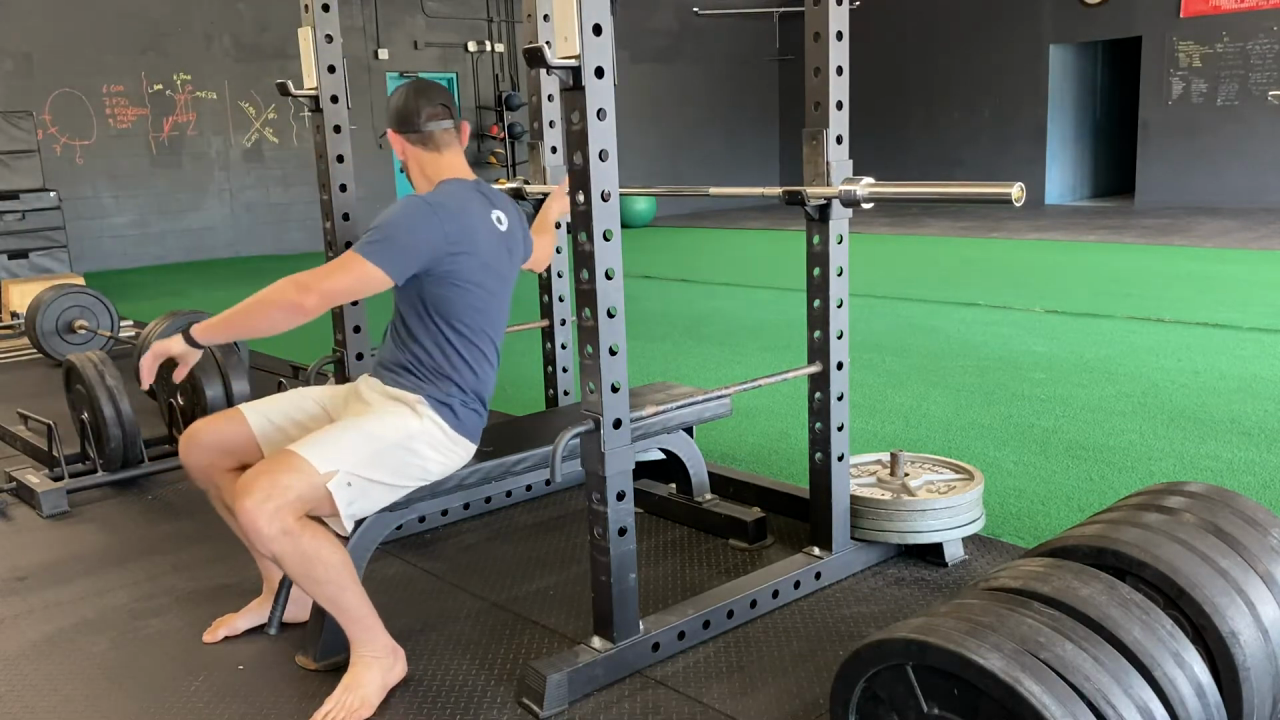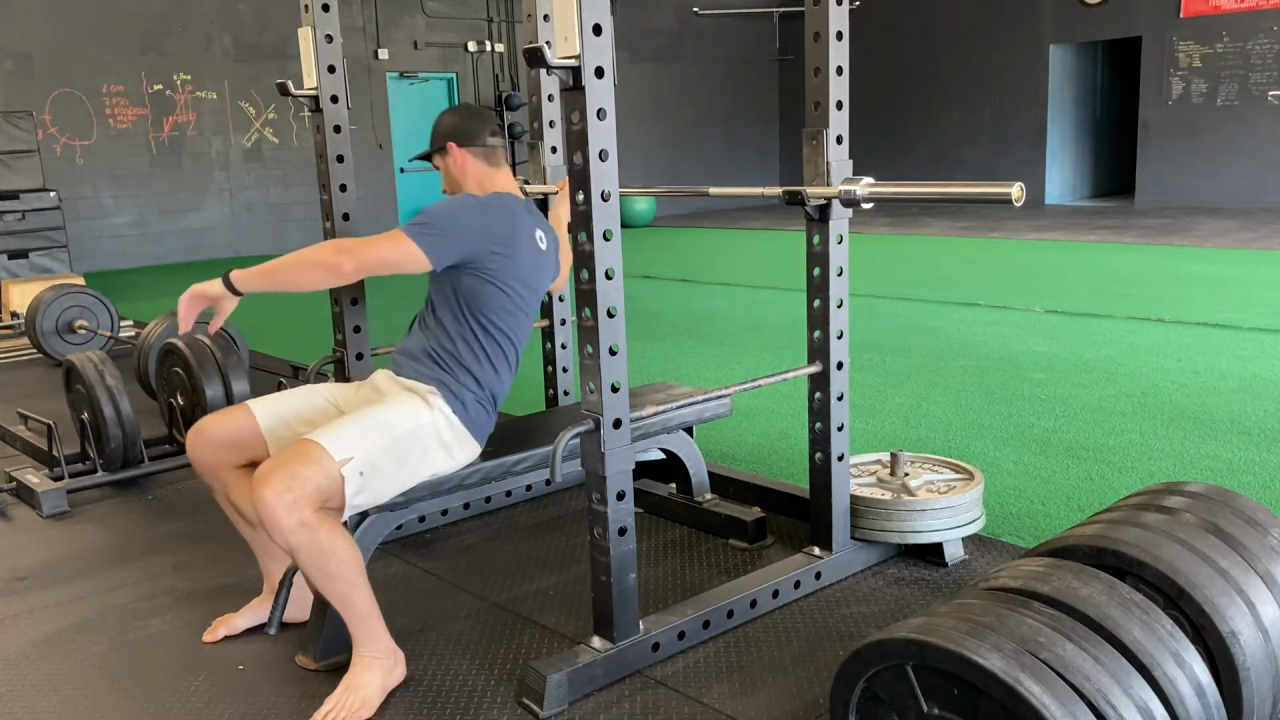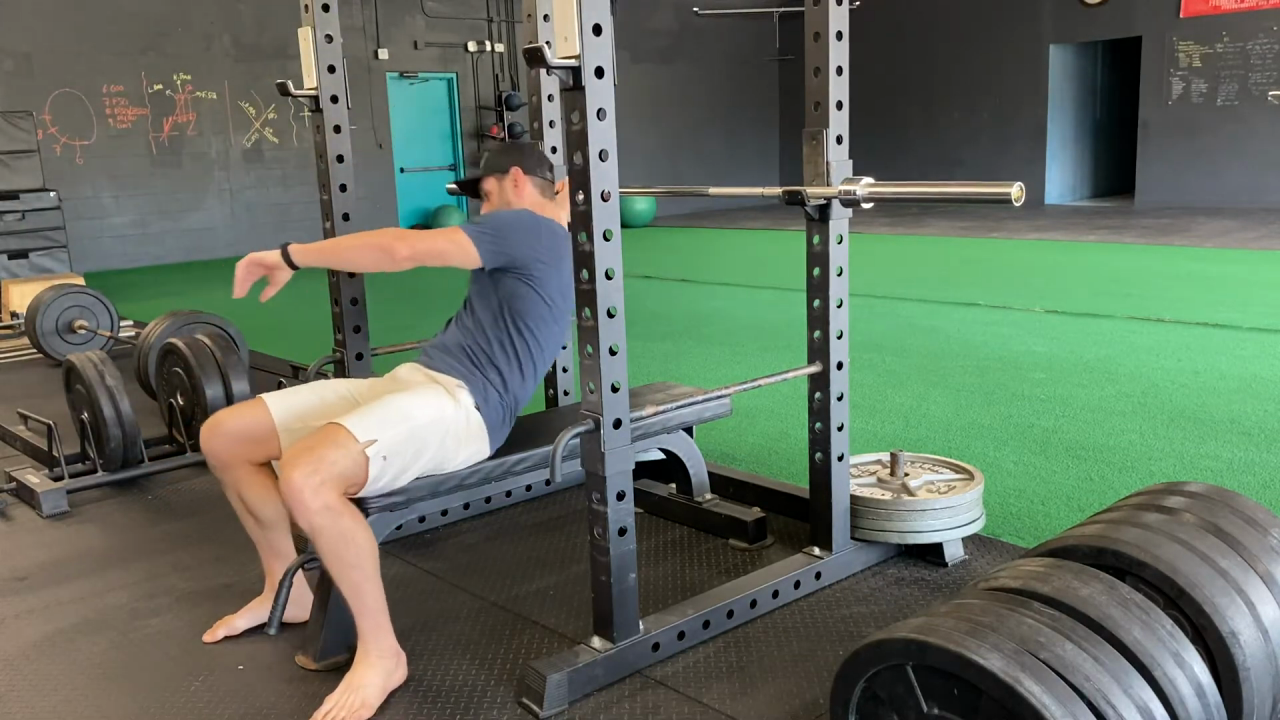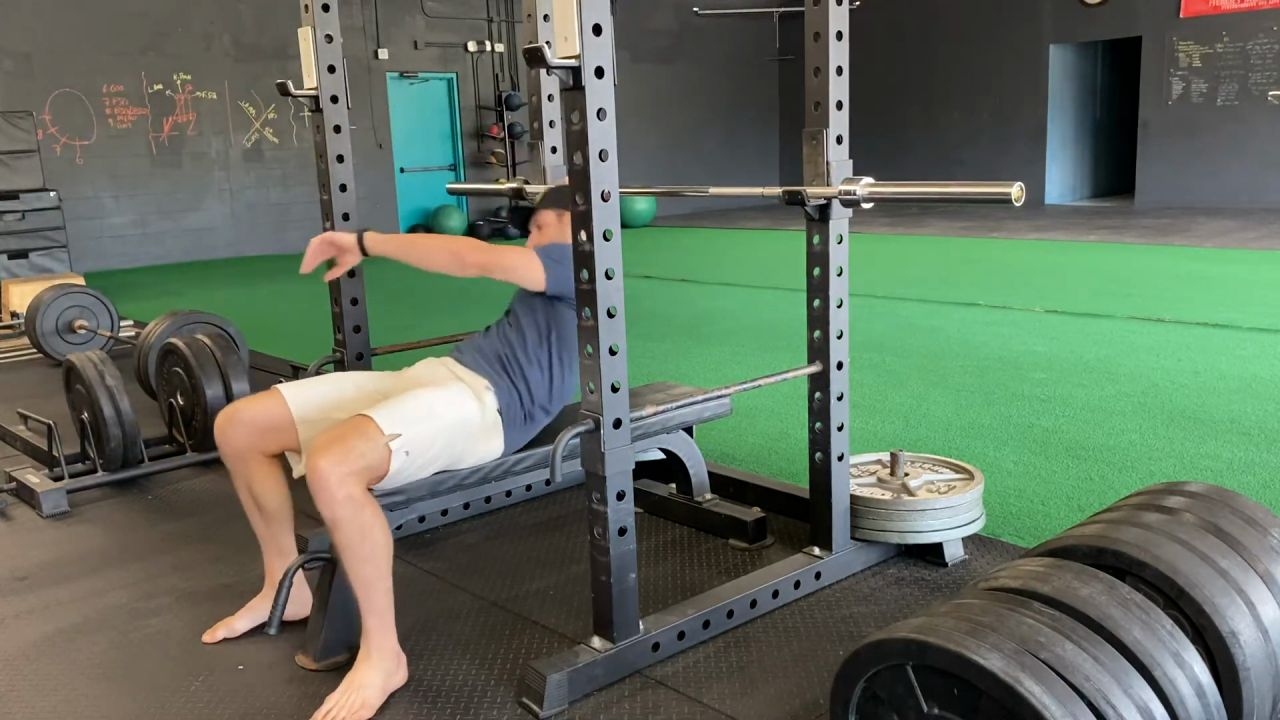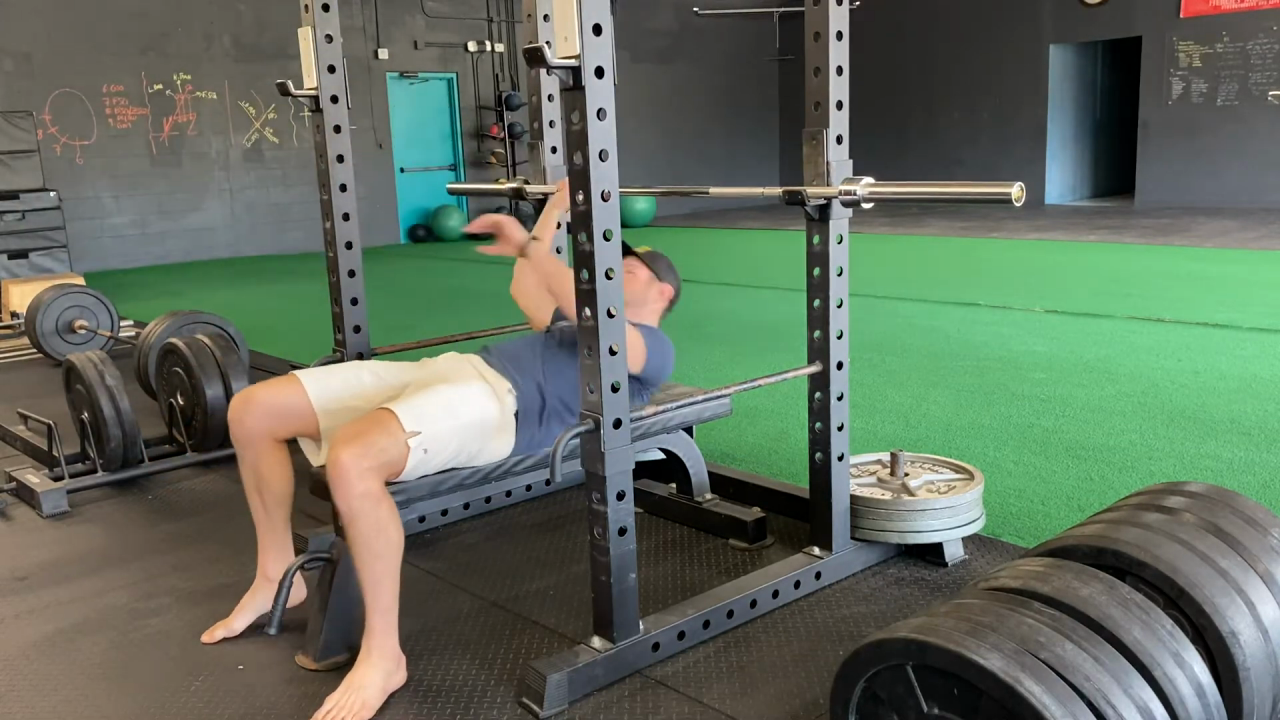
dt=0.3s
person 1, frame 1
left shoulder: (428, 214)
right shoulder: (501, 209)
left elbow: (312, 293)
right elbow: (537, 255)
left wrist: (196, 337)
right wrist: (555, 204)
left hip: (429, 419)
right hip: (379, 392)
left knee: (261, 504)
right knee: (203, 446)
left ankle: (376, 651)
right ankle: (285, 588)
person 1, frame 2
left shoulder: (474, 213)
right shoulder: (536, 230)
left elbow: (351, 261)
right elbow: (558, 278)
left wrist: (232, 284)
right wrist: (563, 209)
left hip: (437, 413)
right hip: (391, 388)
left knee: (278, 494)
right knee: (209, 441)
left ankle: (377, 654)
right ankle: (286, 587)
person 1, frame 3
left shoulder: (525, 228)
right shoulder: (554, 243)
left elbow: (402, 249)
left wrist: (290, 256)
right wrist: (562, 206)
left hip: (457, 407)
right hip: (410, 383)
left knee: (305, 478)
right knee: (223, 436)
left ankle: (381, 653)
right ankle: (285, 589)
person 1, frame 4
right shoulder: (568, 292)
left elbow: (472, 258)
left wrist: (363, 243)
right wrist: (549, 207)
left hip: (479, 407)
left knee: (331, 466)
right knee: (237, 425)
left ankle: (383, 656)
right ankle: (289, 586)
person 1, frame 5
left shoulder: (653, 351)
right elbow: (527, 289)
left wrist: (529, 245)
right wrist: (555, 210)
left hip: (494, 403)
left knee: (351, 461)
right knee: (251, 411)
left ankle: (382, 654)
right ankle: (275, 576)
